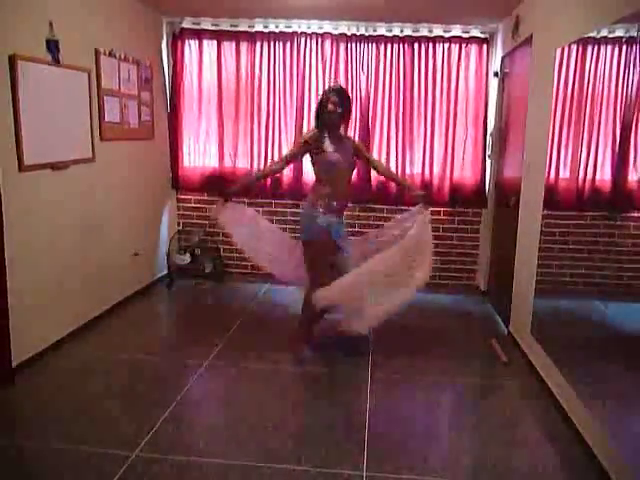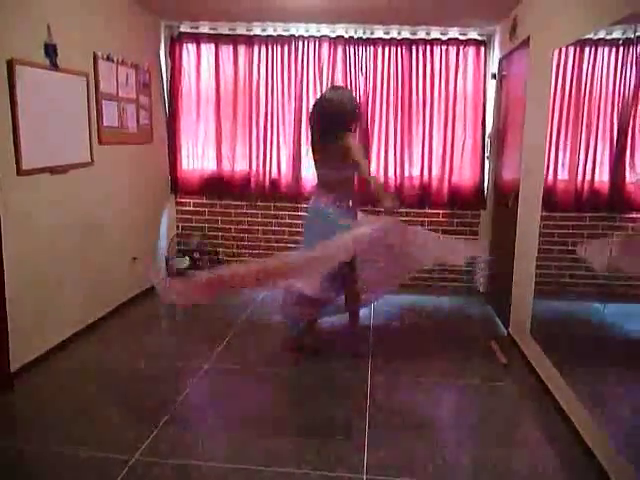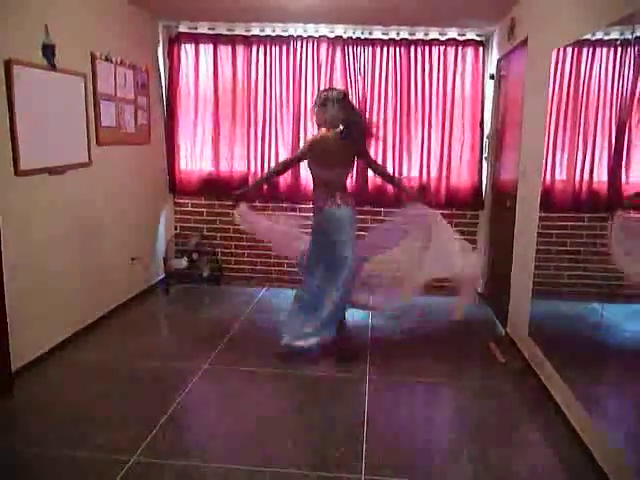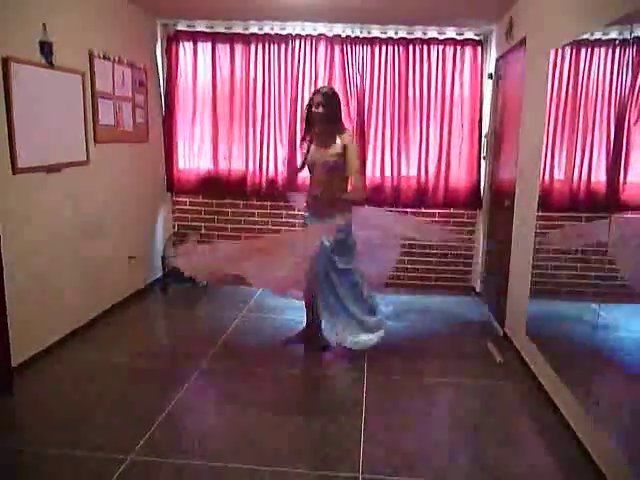
dt=0.3s
person 1, frame 1
left shoulder: (348, 141)
right shoulder: (314, 136)
left elbow: (376, 164)
right elbow: (281, 163)
left wrist: (408, 186)
right wrist: (241, 185)
left hip: (335, 216)
right hip: (318, 214)
left knee: (328, 277)
right knee: (323, 279)
left ankle: (307, 332)
right ankle: (303, 337)
person 1, frame 2
left shoulder: (317, 138)
right shoulder: (348, 139)
right elbow: (365, 171)
right wrist: (386, 199)
left hip: (318, 209)
right hip: (339, 212)
left knee: (321, 276)
right knee: (347, 276)
left ankle: (302, 334)
person 1, frame 3
left shoulder: (320, 139)
right shoulder: (353, 139)
left elbow: (285, 165)
right elbow: (378, 168)
left wrist: (249, 187)
right wrist: (401, 188)
left hip: (328, 212)
right hip: (343, 209)
left knee: (328, 275)
right knee: (335, 273)
left ankle: (335, 336)
right ankle: (338, 331)
person 1, frame 4
left shoulder: (346, 138)
right shoulder: (311, 138)
left elbow: (354, 167)
left wrist: (357, 191)
left hip: (337, 213)
right hip: (313, 212)
left knee: (329, 273)
right knee: (311, 273)
left ankle: (320, 332)
right ankle: (311, 328)
